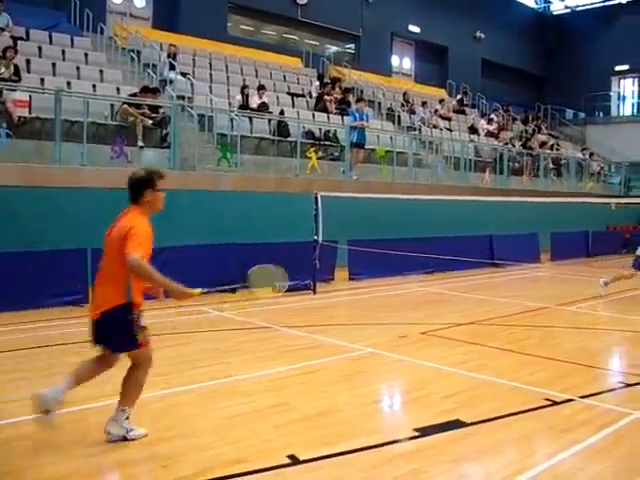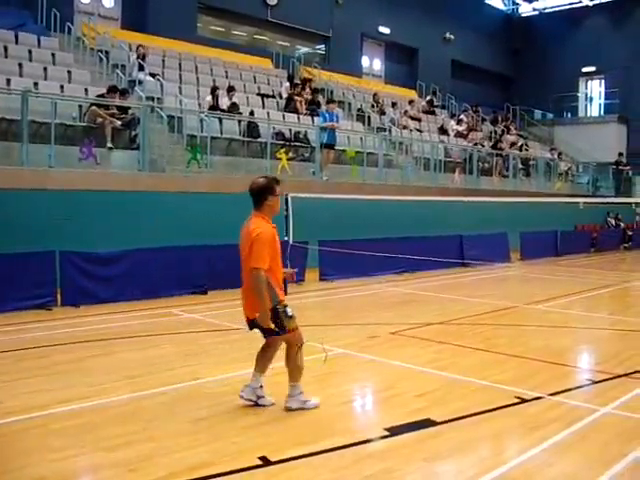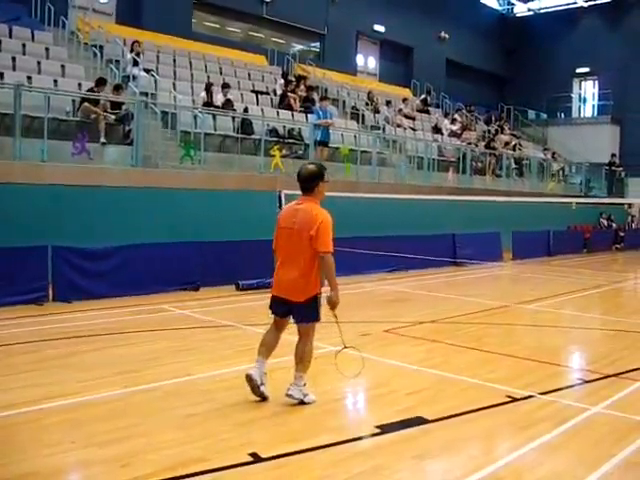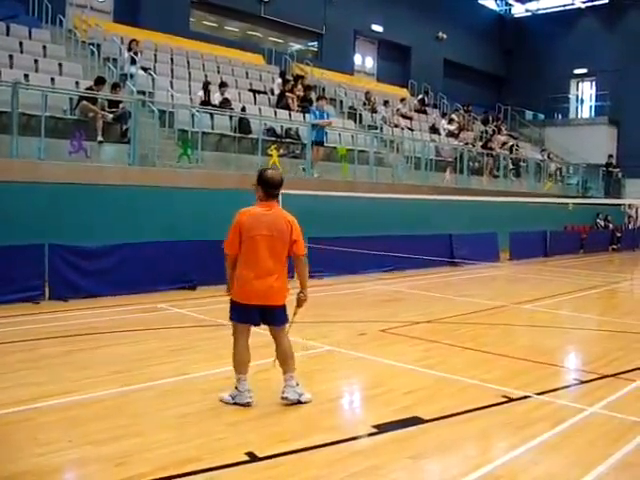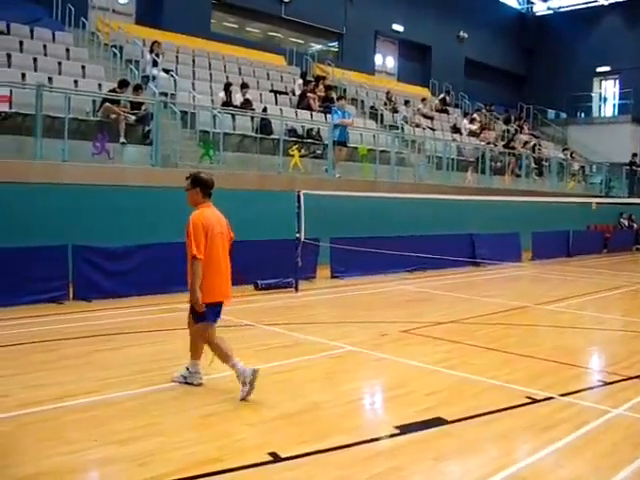
dt=0.7s
person 1, frame 1
left shoulder: (126, 220)
right shoulder: (139, 225)
right elbow: (134, 263)
left wrist: (148, 285)
right wrist: (172, 287)
left hip: (106, 302)
right hip: (118, 305)
left knee: (107, 359)
right knee: (142, 360)
left ankle: (53, 395)
right ankle: (119, 423)
person 1, frame 2
left shoulder: (252, 224)
right shoulder: (262, 230)
right elbow: (258, 272)
left wrist: (280, 272)
right wrist: (265, 309)
left hip: (256, 302)
right hip: (267, 302)
left knee: (273, 341)
right knee: (295, 342)
left ankle: (253, 388)
right ankle: (295, 397)
person 1, frame 3
left shoulder: (285, 211)
right shoulder: (320, 216)
left elbow: (277, 249)
right elbow: (325, 256)
right wrist: (334, 290)
left hip: (281, 284)
right hip: (305, 287)
left knee: (277, 326)
right knee: (306, 335)
left ankle: (258, 370)
right ankle: (298, 386)
person 1, frame 4
left shoulder: (244, 216)
right shoulder: (289, 221)
left elbow: (230, 255)
right elbow: (299, 258)
left wrist: (230, 281)
right wrist: (303, 289)
left hip: (245, 290)
right hip: (275, 292)
left knee: (240, 337)
right knee: (281, 338)
left ankle: (242, 391)
right ankle: (291, 388)
person 1, frame 5
left shoulder: (197, 217)
right shoulder: (219, 217)
left elbow: (197, 257)
left wrist: (195, 289)
left hip: (206, 289)
right hip: (219, 286)
left knee: (207, 335)
right knee: (195, 326)
left ankle: (243, 372)
right ankle: (193, 372)
